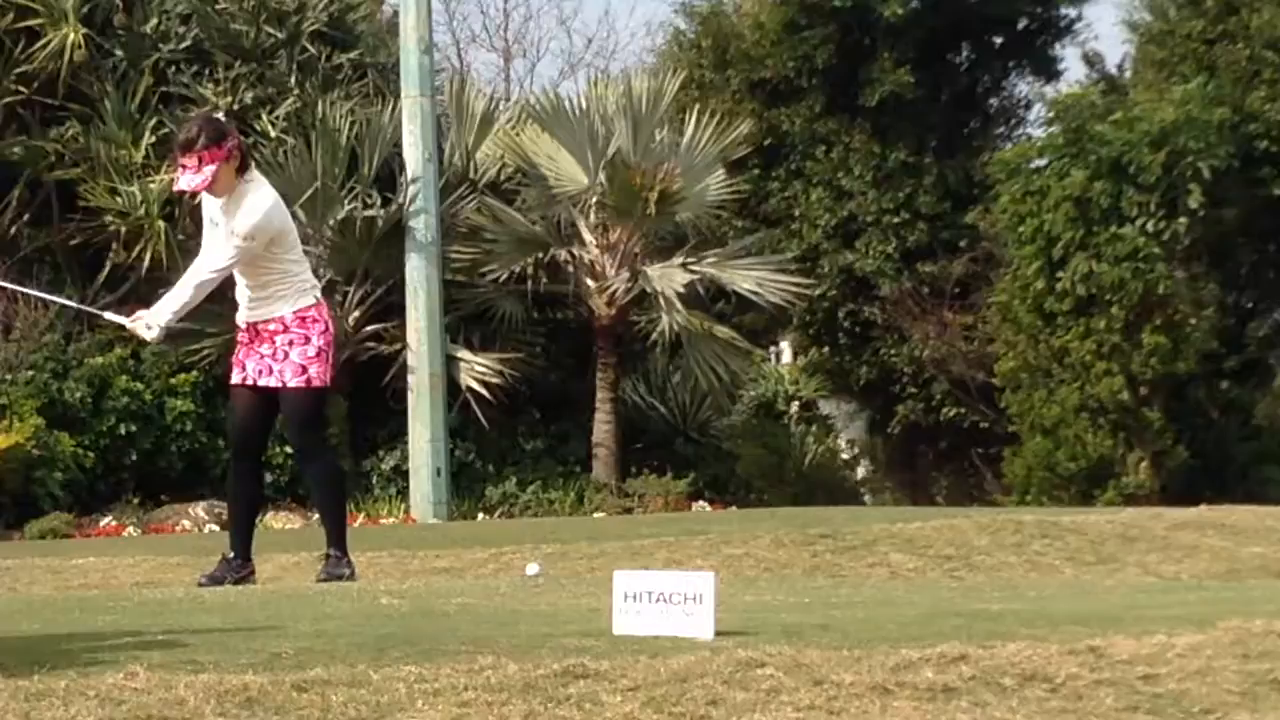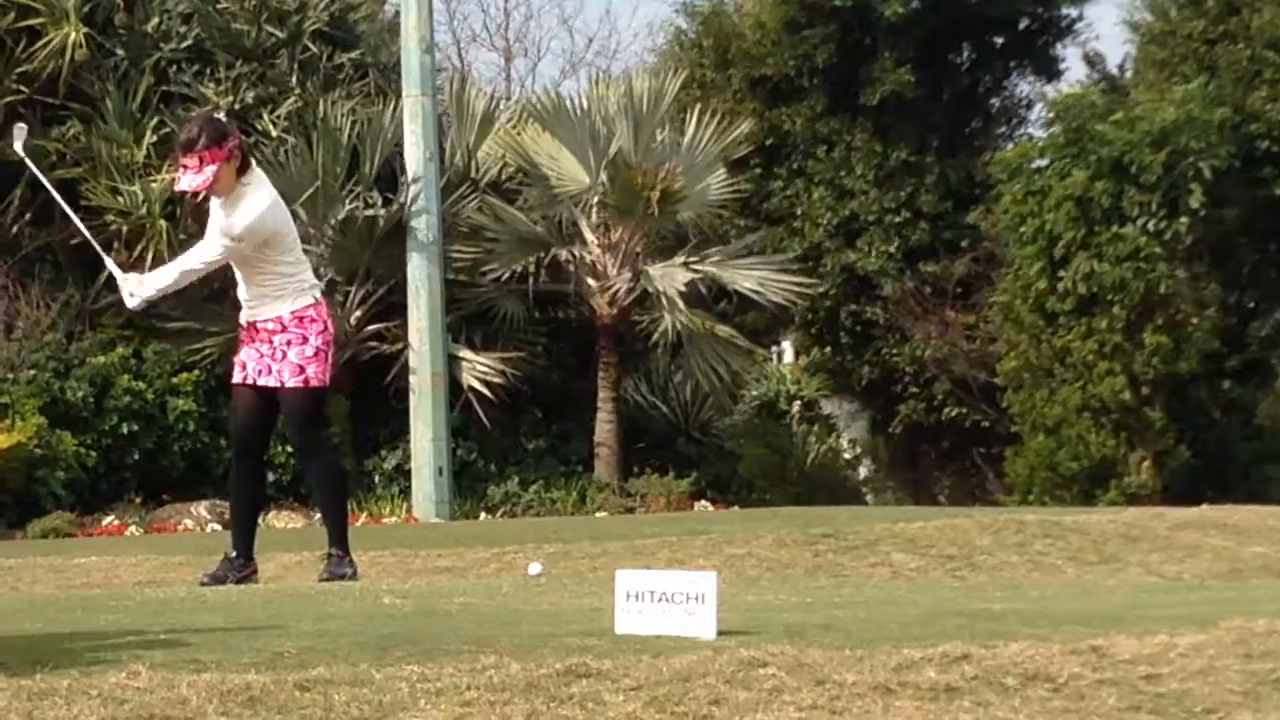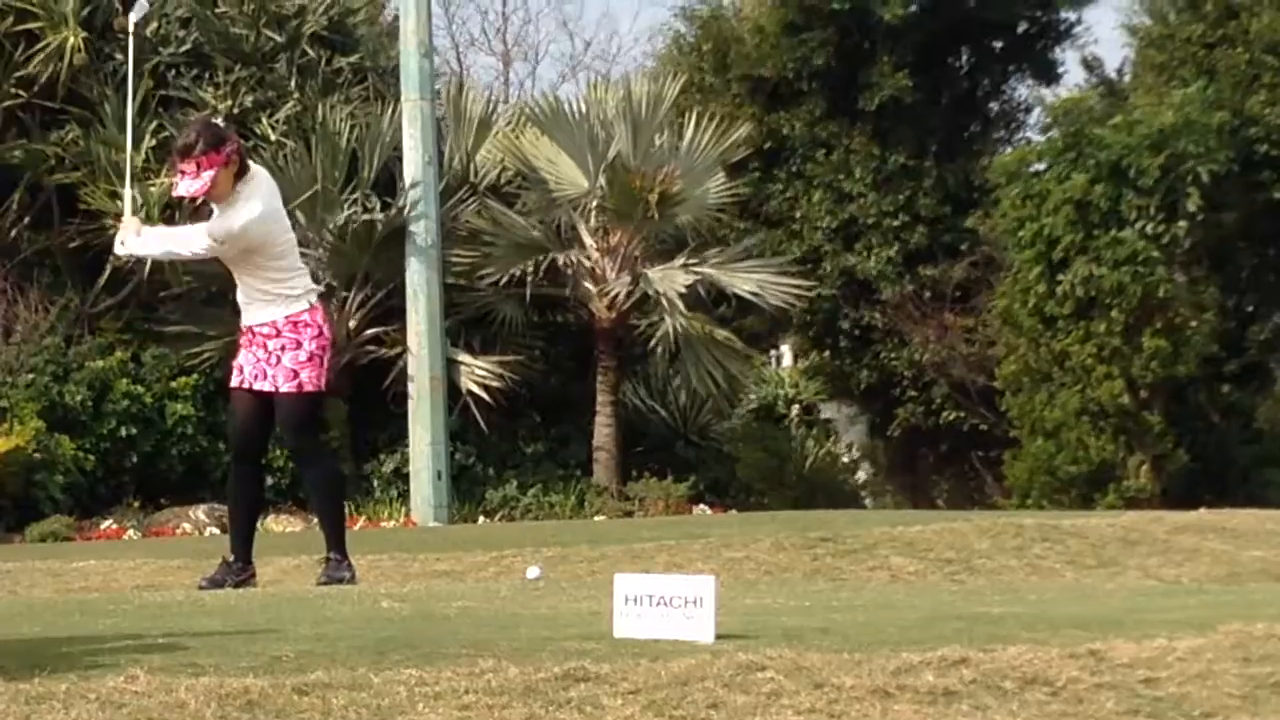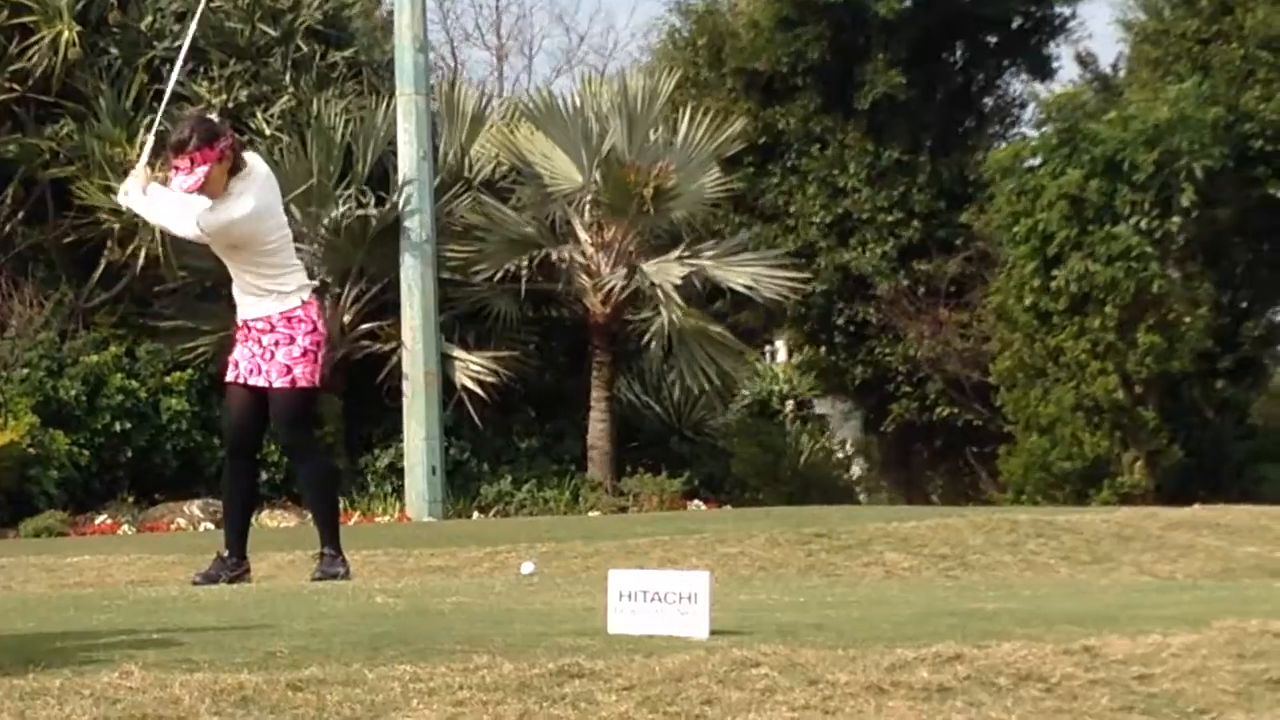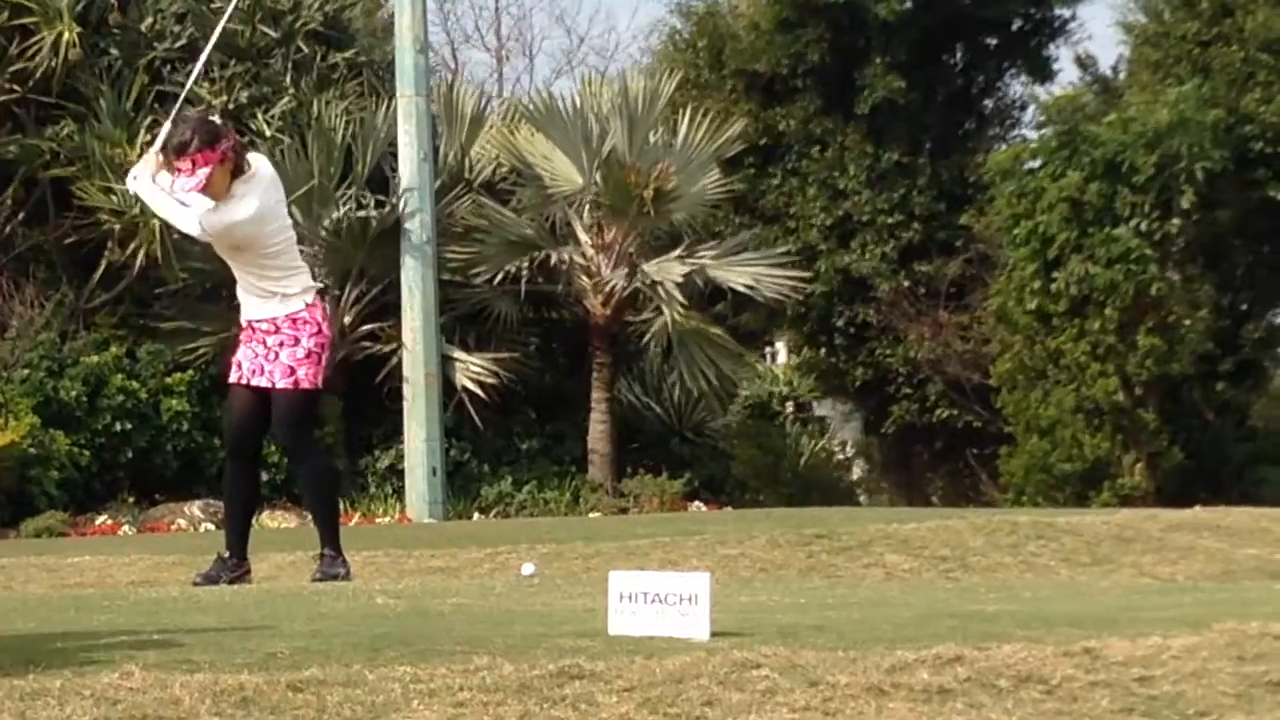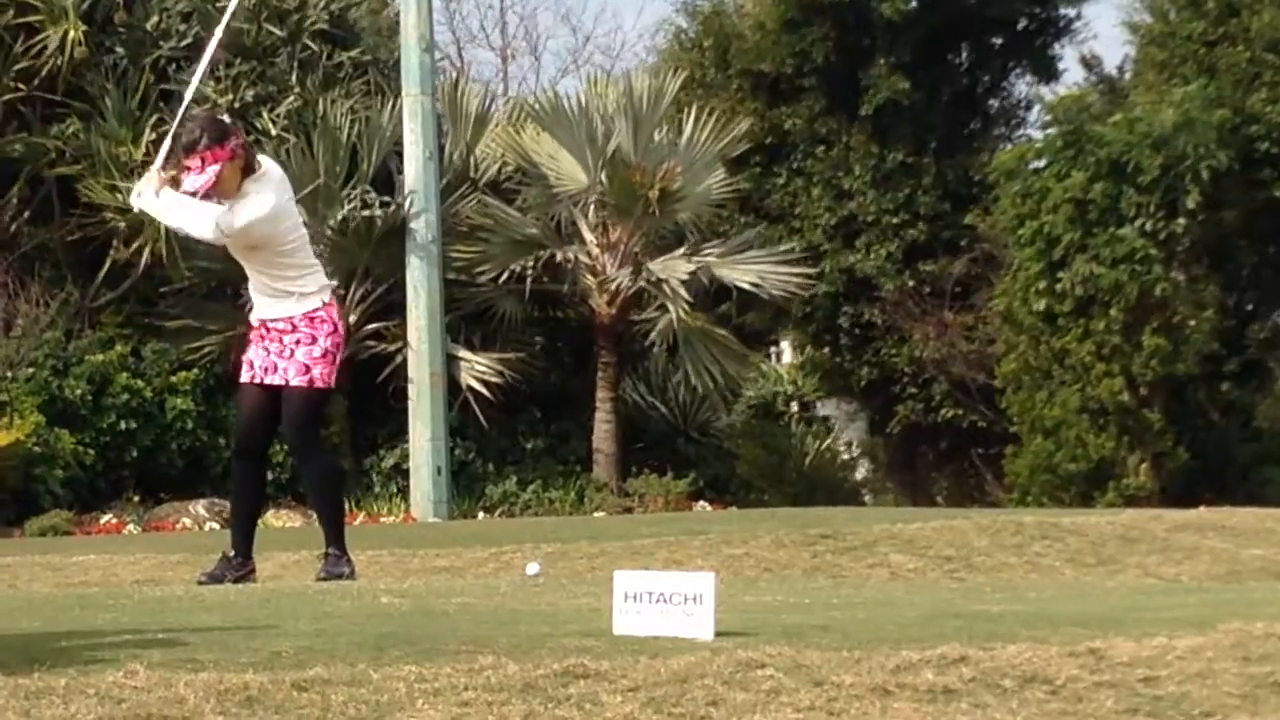
dt=0.1s
person 1, frame 1
left shoulder: (257, 210)
right shoulder: (219, 194)
left elbow: (209, 272)
right elbow: (207, 260)
left wrist: (159, 318)
right wrist: (158, 311)
left hip: (298, 325)
right hip: (255, 328)
left knee: (307, 440)
right knee: (243, 444)
left ankle: (338, 553)
right ankle: (239, 557)
person 1, frame 2
left shoulder: (254, 211)
right shoulder: (224, 190)
left elbow: (198, 262)
right elbow: (205, 254)
left wrist: (141, 289)
right wrist: (148, 283)
left hip: (297, 325)
right hip: (256, 328)
left knee: (307, 439)
right knee: (245, 443)
left ankle: (339, 553)
right ankle: (241, 556)
person 1, frame 3
left shoulder: (242, 220)
right shoulder: (251, 176)
left elbow: (189, 243)
right elbow: (204, 229)
left wrist: (133, 240)
right wrist: (141, 232)
left hip: (294, 329)
right hip: (258, 331)
left knee: (302, 442)
right knee: (244, 446)
left ankle: (338, 556)
right ankle: (240, 560)
person 1, frame 4
left shoulder: (233, 216)
right shoulder: (252, 167)
left elbow: (185, 221)
right elbow: (196, 207)
left wrist: (135, 192)
right wrist: (150, 188)
left hip: (289, 325)
right hip: (254, 325)
left knee: (295, 438)
right knee: (238, 441)
left ankle: (331, 552)
right ankle: (234, 555)
person 1, frame 5
left shoulder: (234, 218)
right shoulder: (256, 166)
left elbow: (189, 218)
right elbow: (196, 208)
left wrist: (143, 181)
right wrist: (163, 178)
left hip: (293, 327)
right hip: (258, 326)
left knee: (295, 439)
right knee: (240, 442)
left ankle: (332, 553)
right ankle: (235, 556)
person 1, frame 6
left shoulder: (250, 217)
right shoulder: (264, 168)
left elbow: (198, 222)
right elbow: (203, 208)
left wrist: (149, 195)
right wrist: (166, 190)
left hip: (307, 325)
right hip: (269, 326)
left knee: (303, 438)
right knee: (248, 442)
left ankle: (337, 552)
right ankle: (240, 556)
